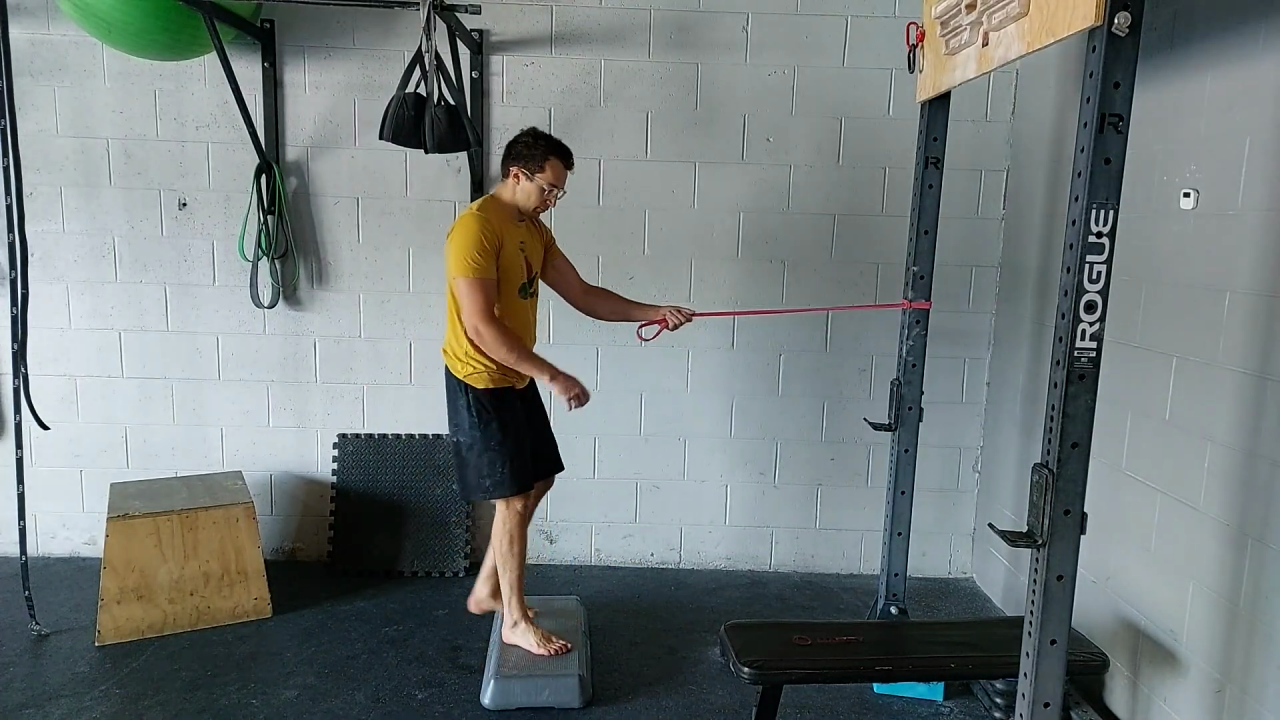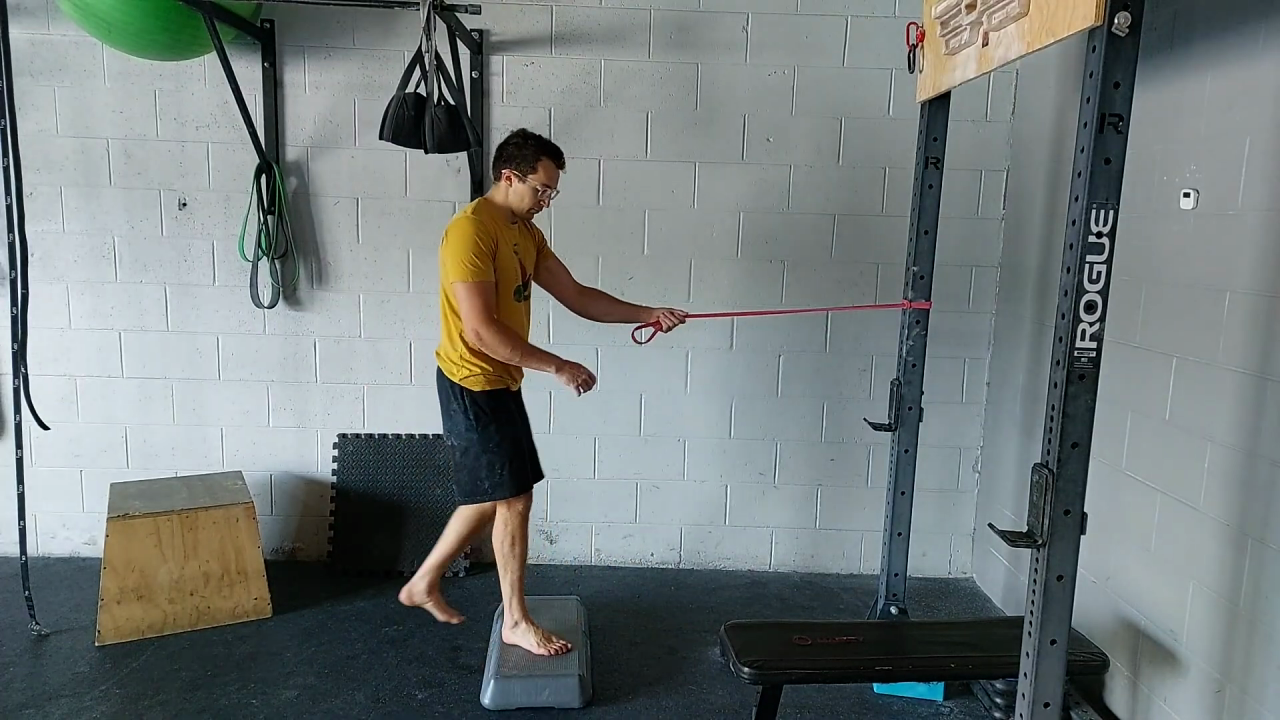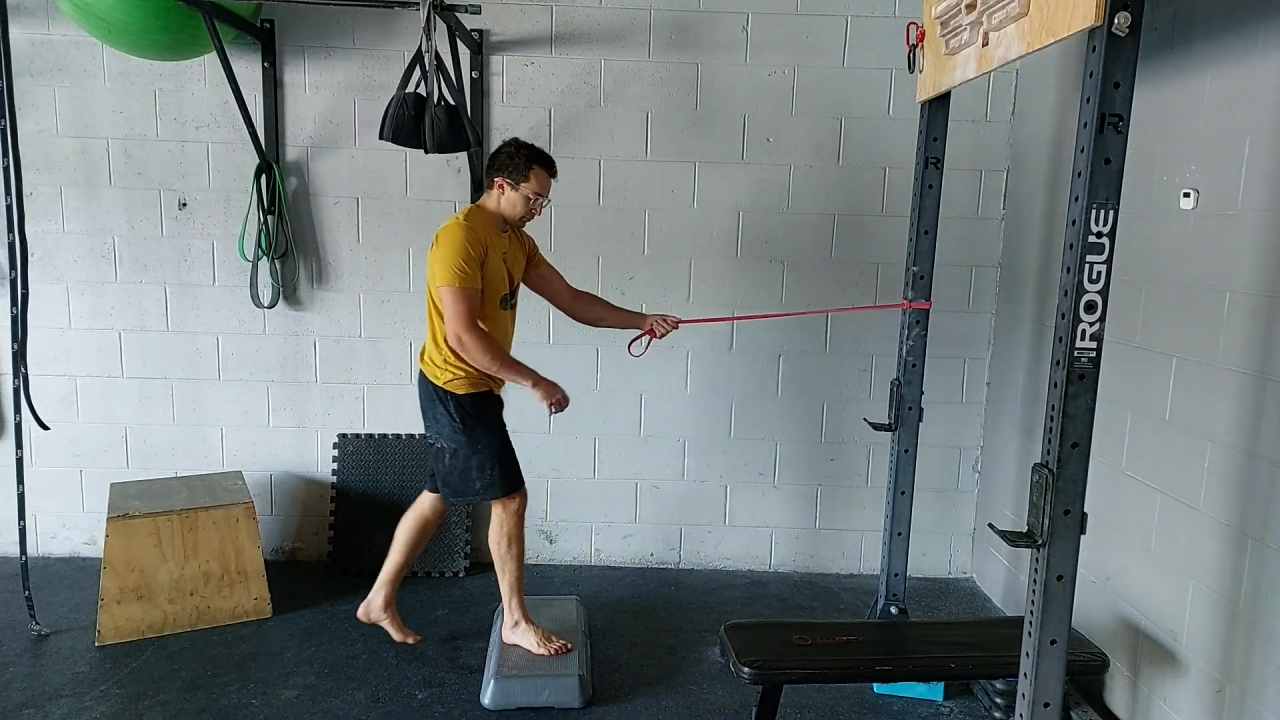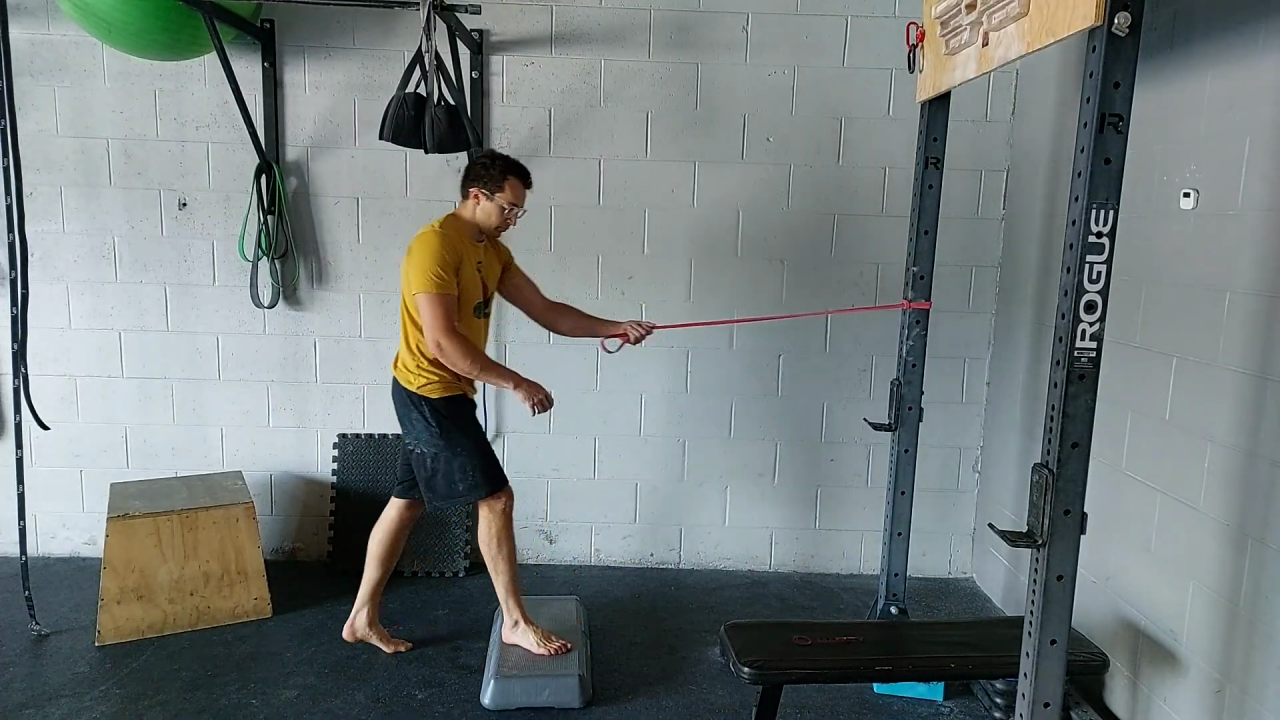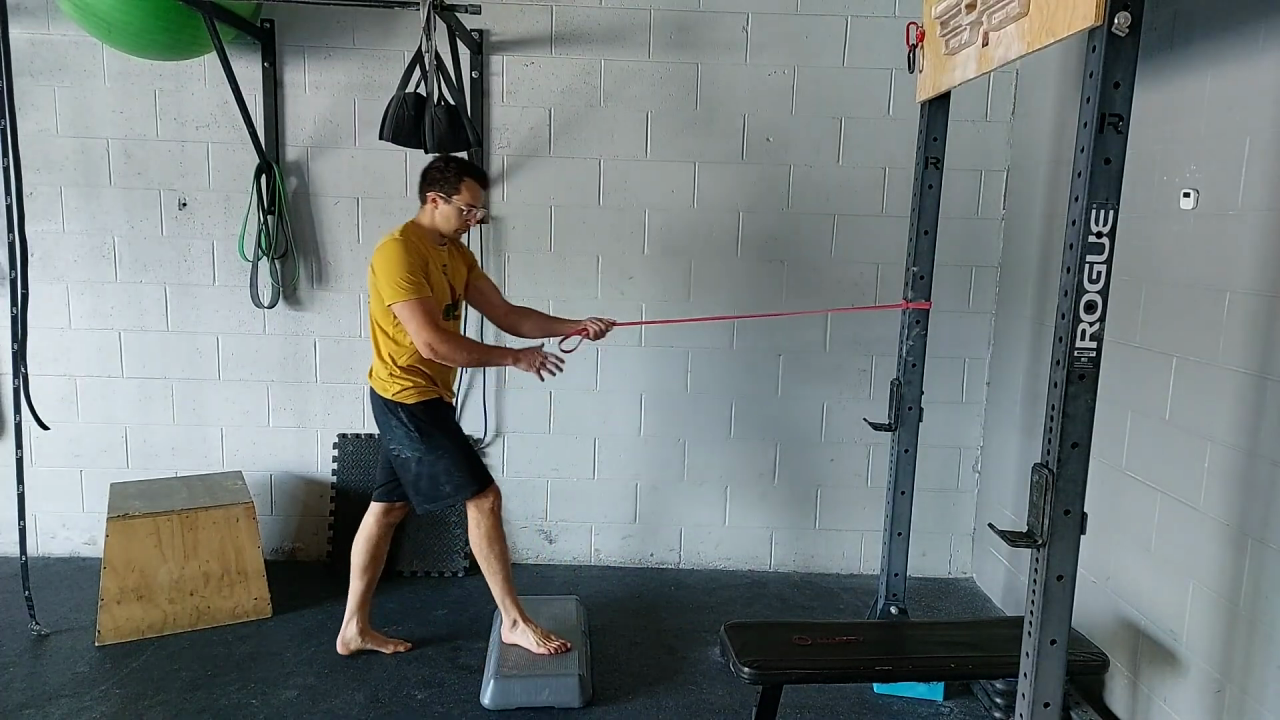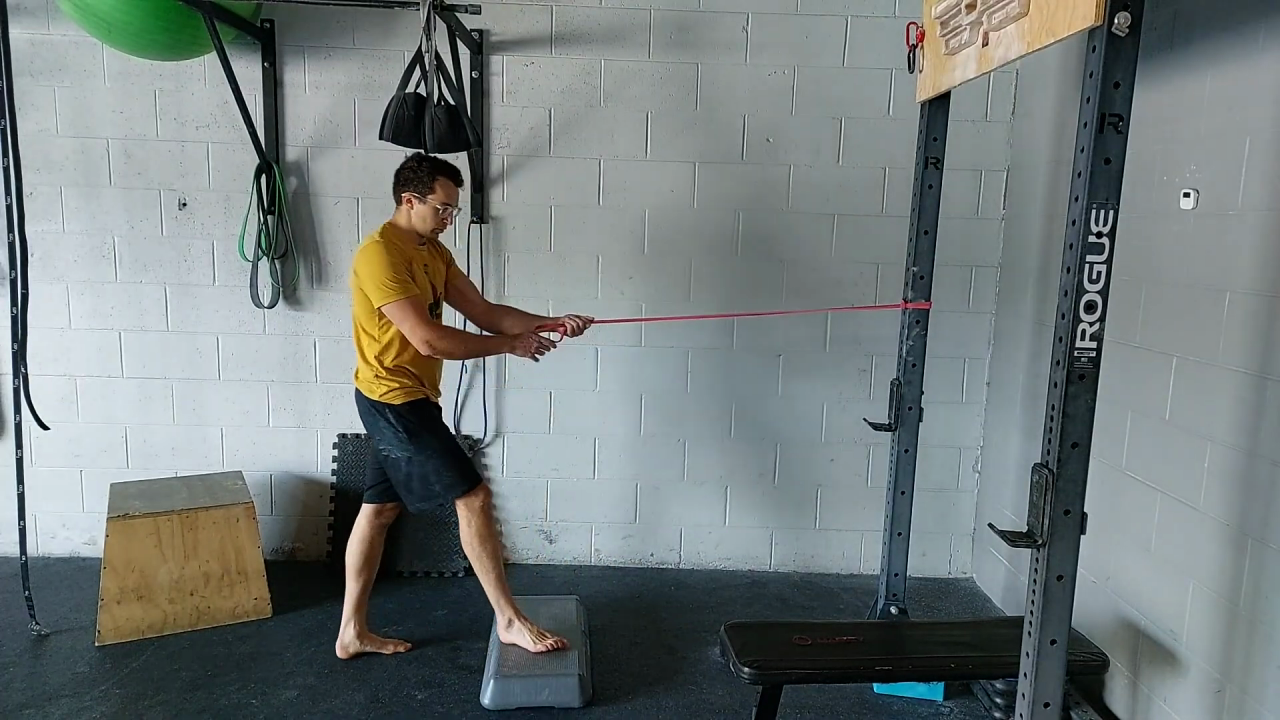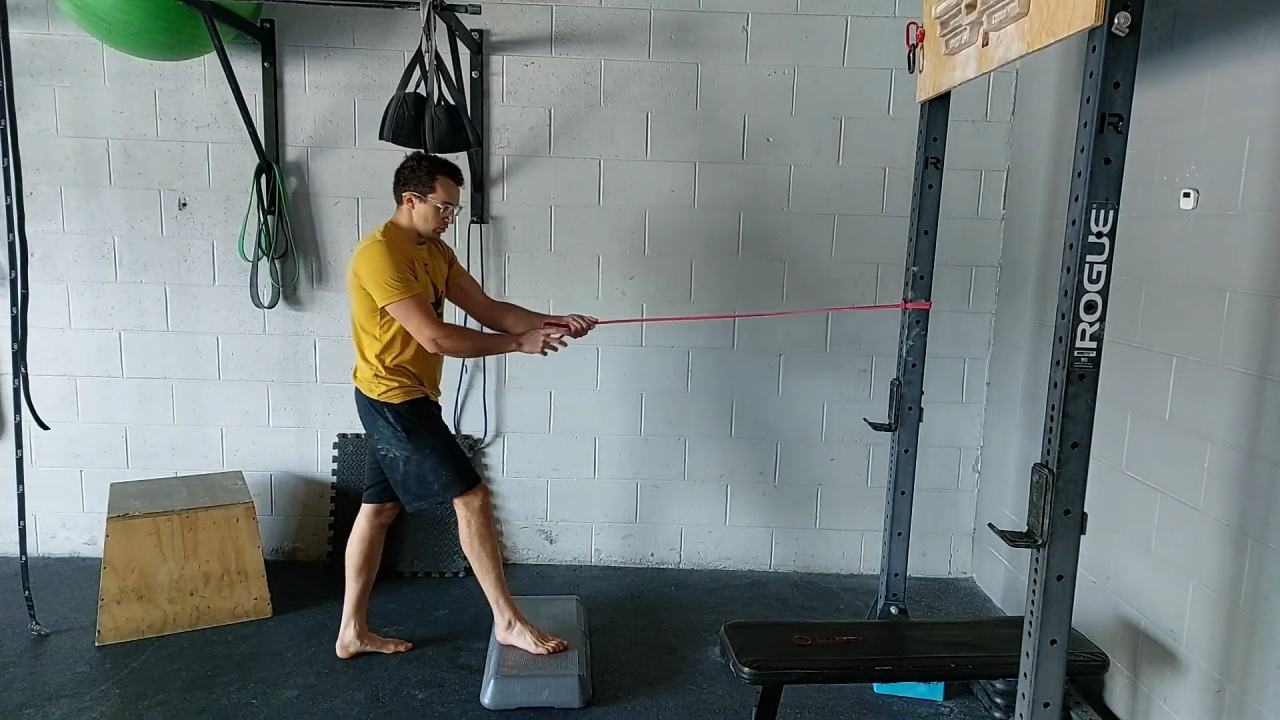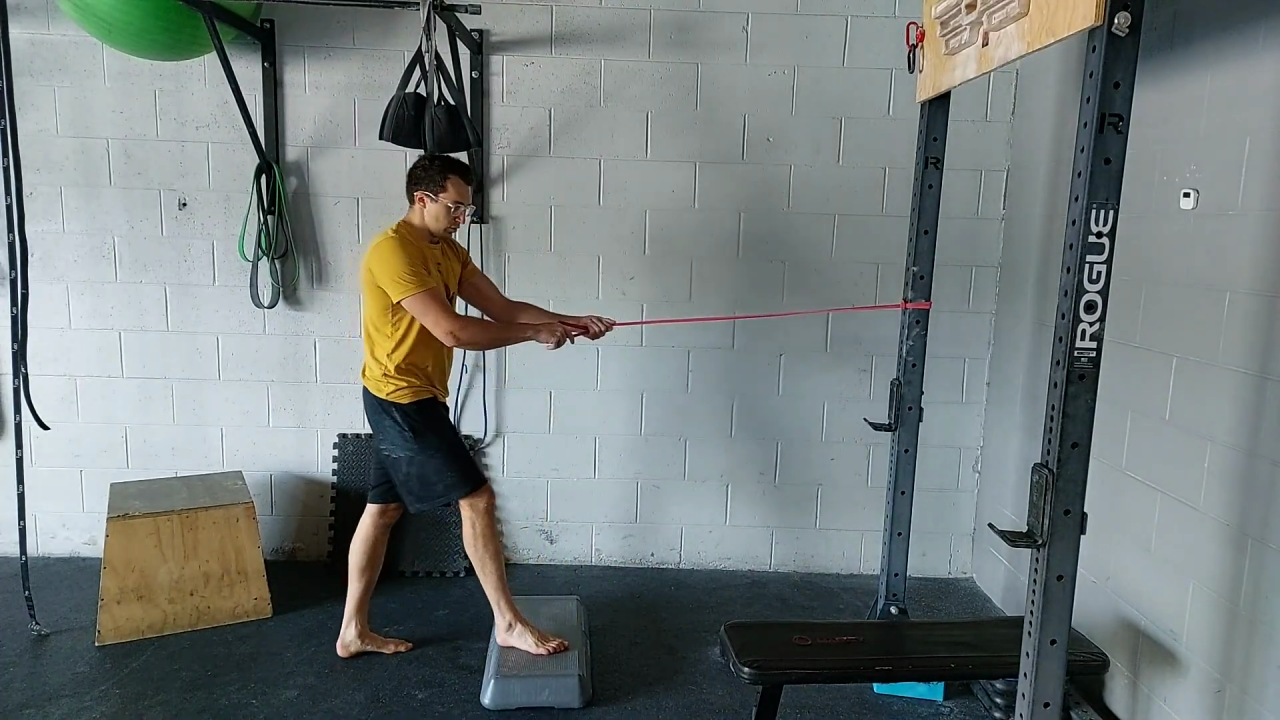
dt=0.2s
person 1, frame 1
left shoulder: (533, 230)
right shoulder: (476, 228)
left elbow: (582, 295)
right elbow: (480, 327)
left wrist: (653, 312)
right wrist: (553, 375)
left hip: (514, 381)
right hip: (481, 384)
left knee: (534, 484)
right knee: (513, 498)
left ankle: (488, 587)
right ankle: (515, 620)
person 1, frame 2
left shoulder: (525, 232)
right shoulder: (471, 232)
left elbow: (575, 295)
right elbow: (480, 330)
left wrist: (646, 314)
right wrist: (558, 366)
left hip: (497, 384)
right hip: (473, 385)
left knee: (488, 496)
right knee: (512, 498)
left ankle: (423, 582)
right ankle: (517, 621)
person 1, frame 3
left shoulder: (516, 240)
right shoulder: (461, 237)
left elbow: (570, 300)
right elbow: (462, 336)
left wrist: (641, 320)
right wrist: (534, 382)
left hip: (472, 389)
right hip: (456, 389)
left knee: (438, 497)
right knee: (509, 498)
left ankle: (380, 600)
right ankle: (516, 621)
person 1, frame 4
left shoulder: (492, 250)
right shoulder: (435, 245)
left elbow: (546, 311)
right elbow: (442, 342)
left wrist: (614, 327)
right wrist: (515, 383)
left hip: (440, 396)
right hip: (430, 395)
left knee: (406, 503)
right knee: (496, 499)
left ankle: (363, 617)
right ankle: (516, 622)
person 1, frame 5
left shoulder: (455, 252)
right shoulder: (399, 253)
left elbow: (506, 315)
right elbow: (432, 344)
left wrist: (570, 325)
right wrist: (517, 357)
left hip: (418, 400)
right hip: (408, 401)
left knee: (387, 509)
right knee: (483, 498)
left ankle: (354, 627)
right ankle: (514, 621)
person 1, frame 6
left shoulder: (432, 251)
right shoulder: (380, 255)
left elbow: (484, 313)
right elbow: (428, 339)
left wrist: (549, 323)
right wrist: (511, 345)
left hip: (402, 401)
right hip: (395, 401)
left knee: (378, 510)
right knee: (473, 497)
left ankle: (352, 630)
right ankle: (509, 619)
person 1, frame 7
left shoulder: (434, 251)
right shoulder: (380, 254)
left elbow: (488, 310)
right elbow: (434, 337)
left wrist: (553, 322)
right wrist: (518, 343)
left hip: (402, 400)
right hip: (394, 401)
left knee: (378, 510)
right knee: (472, 497)
left ankle: (352, 630)
right ankle: (508, 621)
person 1, frame 8
left shoulder: (448, 250)
right shoulder: (393, 251)
left elbow: (501, 309)
right elbow: (452, 331)
left wrist: (571, 321)
right wrist: (535, 333)
left hip: (409, 399)
right hip: (402, 400)
left knee: (383, 509)
right knee: (477, 497)
left ankle: (353, 629)
right ankle: (508, 622)
